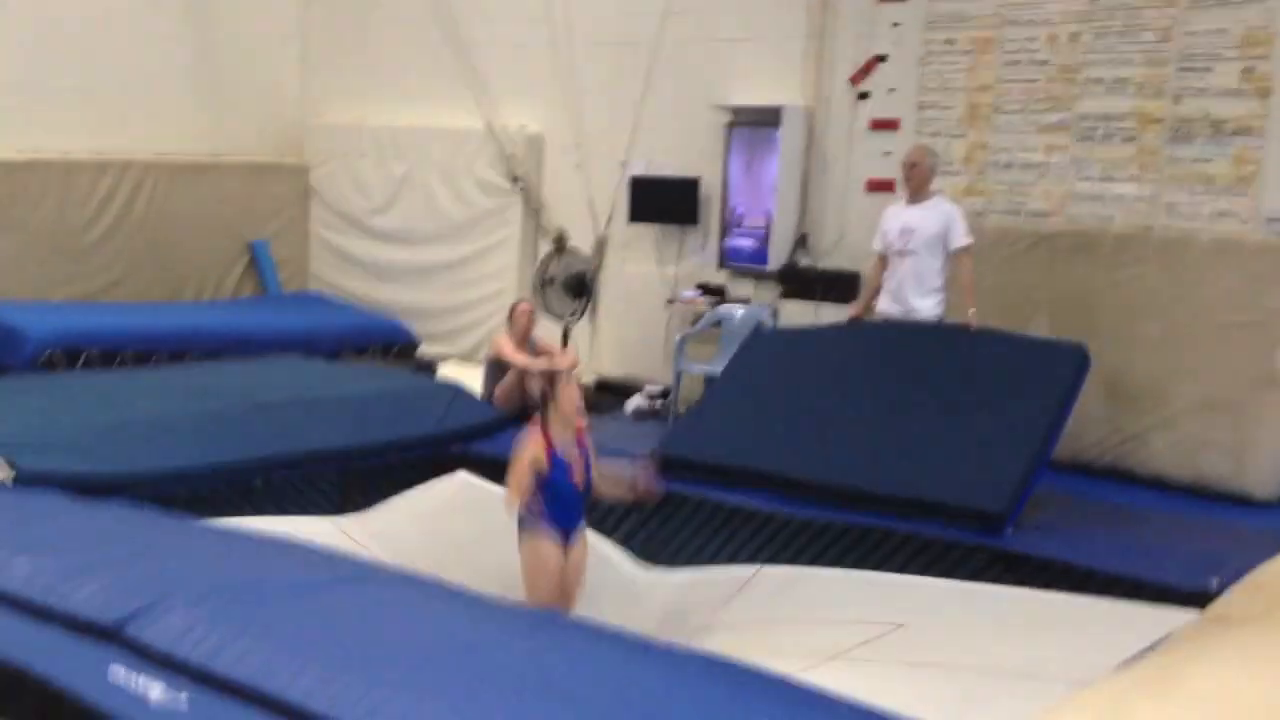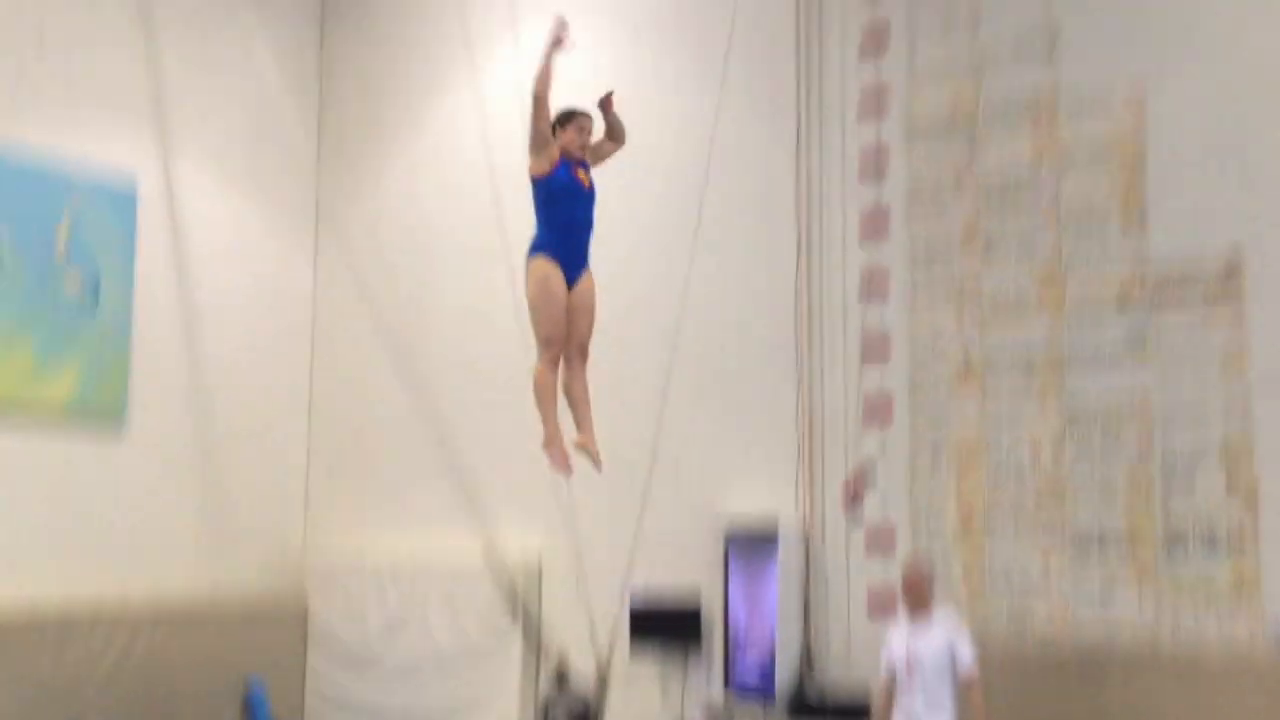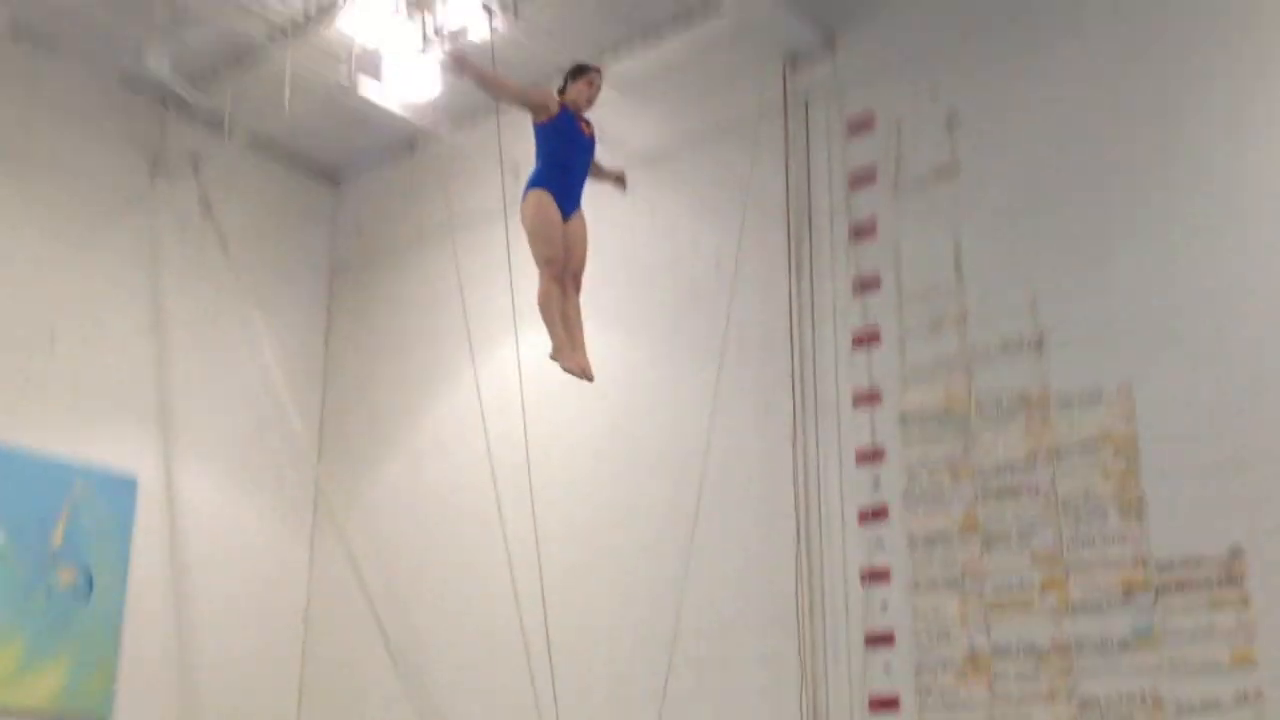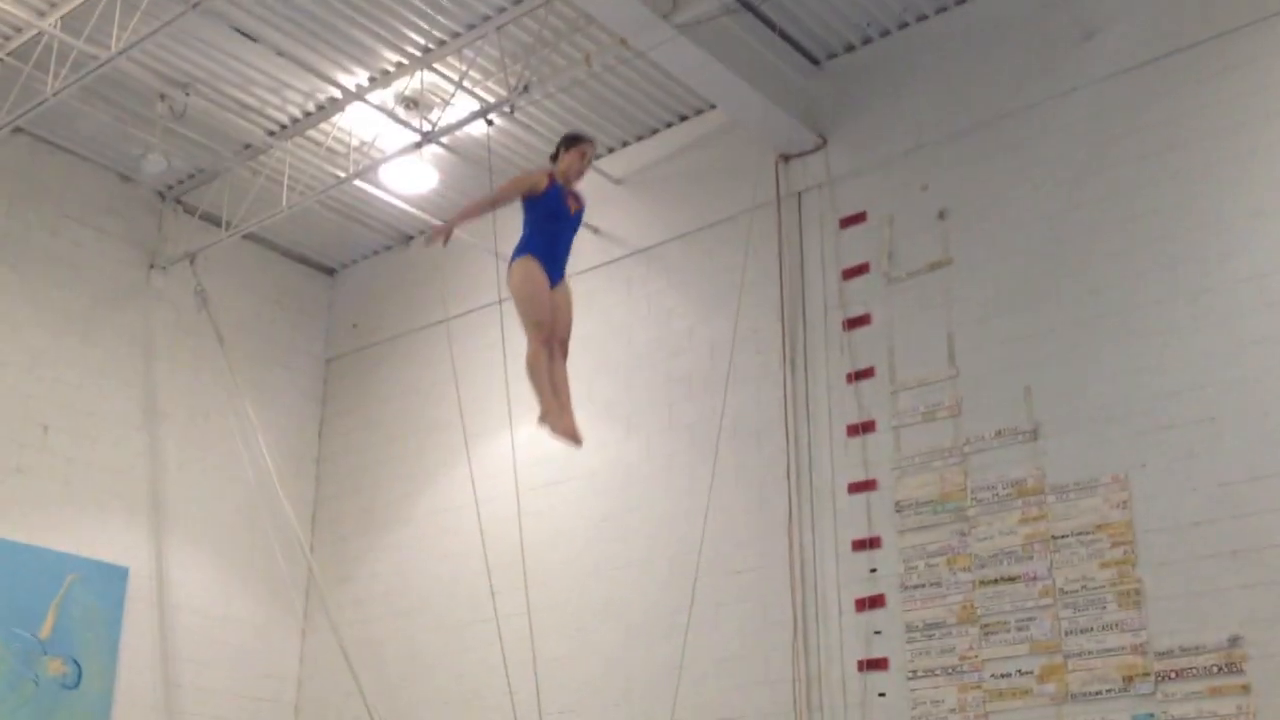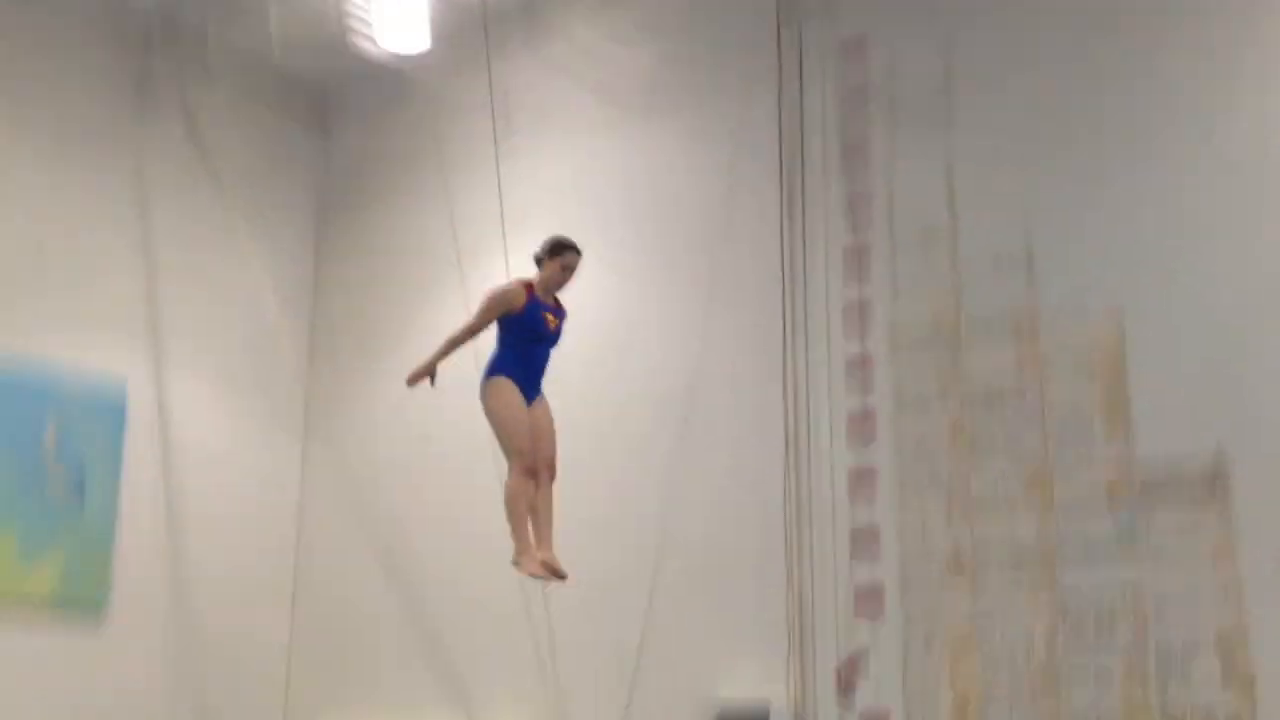
dt=0.4s
person 1, frame 1
left shoulder: (583, 440)
right shoulder: (535, 445)
left elbow: (597, 482)
right elbow: (514, 495)
left wrist: (633, 481)
left hip: (574, 531)
right hip: (543, 531)
left knee: (564, 605)
right knee: (544, 607)
person 1, frame 2
left shoulder: (584, 165)
right shoulder: (545, 155)
left elbow: (616, 139)
right elbow: (540, 100)
left wrist: (609, 112)
right wrist: (551, 50)
left hip: (580, 268)
right hip: (546, 261)
left knee: (577, 354)
right knee: (551, 351)
left ankle: (585, 430)
right ankle: (551, 432)
person 1, frame 3
left shoulder: (588, 127)
right shoulder: (550, 106)
right elbow: (508, 90)
left wrist: (611, 176)
right wrist: (471, 69)
left hip: (573, 207)
right hip: (543, 195)
left knee: (572, 281)
right knee: (552, 273)
left ankle: (578, 350)
right ankle: (562, 346)
person 1, frame 4
left shoulder: (577, 201)
right shoulder: (539, 180)
right elbow: (492, 201)
right wrist: (452, 222)
left hip: (557, 275)
right hip: (529, 263)
left knee: (559, 348)
right knee: (540, 338)
left ankle: (566, 416)
right ankle: (550, 410)
person 1, frame 5
left shoulder: (559, 311)
right shoulder: (513, 295)
right elbow: (470, 329)
right wrist: (432, 362)
left hip: (532, 394)
right hip: (502, 384)
left knee: (545, 471)
right knee: (522, 464)
left ankle: (544, 551)
right ankle: (523, 550)
